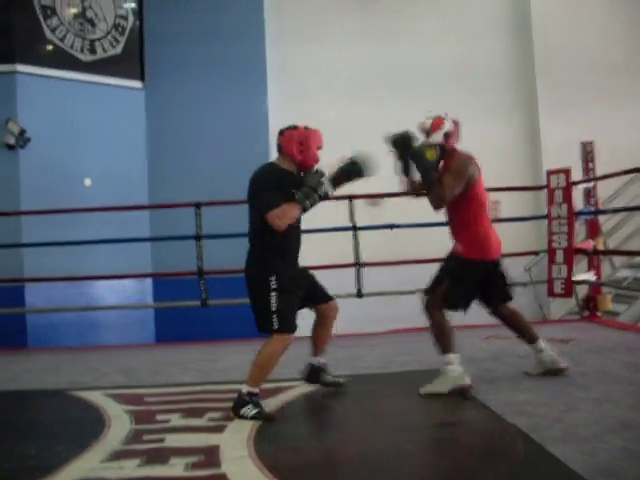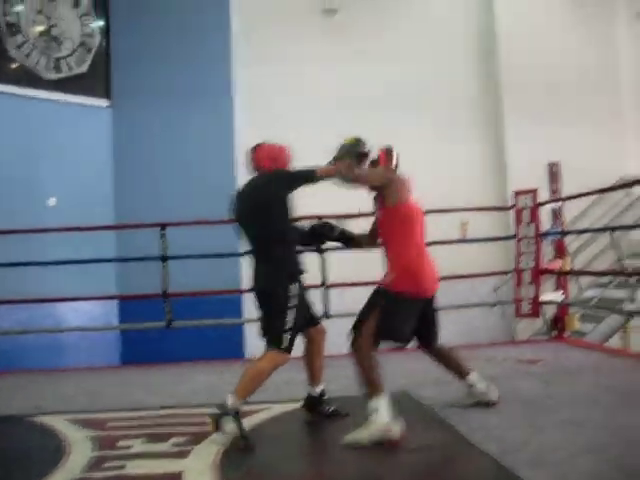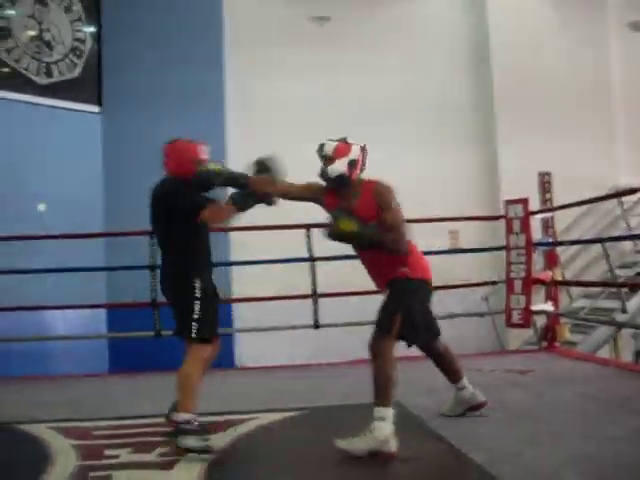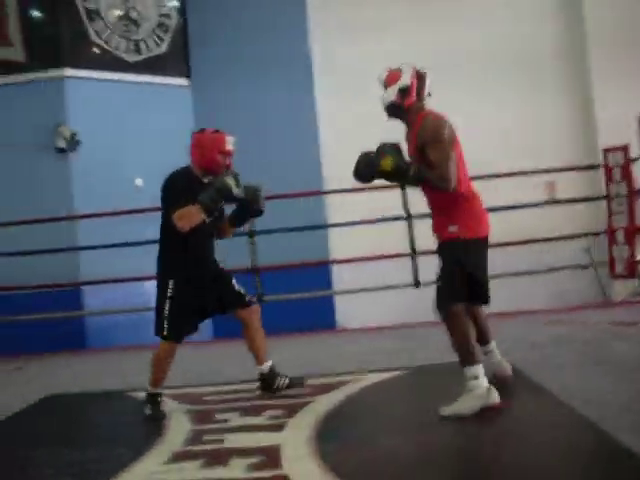
dt=0.4s
person 1, frame 1
left shoulder: (463, 163)
right shoulder: (447, 165)
left elbow: (439, 201)
right elbow: (415, 188)
left wrist: (427, 166)
right wrist: (406, 156)
left hip: (472, 248)
right hip: (487, 246)
left knee: (434, 304)
right knee: (499, 306)
left ankle: (453, 372)
right ankle: (548, 356)
person 1, frame 2
left shoulder: (391, 181)
right shoulder: (400, 195)
left elbow: (344, 173)
right elbow: (370, 240)
left wrist: (348, 162)
right wrist: (337, 234)
left hip: (404, 280)
right hip: (425, 278)
left knee: (362, 341)
right knee: (428, 342)
left ankle: (381, 420)
right ankle: (480, 388)
person 1, frame 3
left shoulder: (379, 192)
right shoulder: (326, 193)
left elbow: (398, 241)
right elbow: (281, 189)
left wrist: (357, 232)
left hip: (409, 273)
right hip: (391, 278)
left knee: (381, 343)
right knee: (428, 340)
left ankle: (382, 432)
right ankle: (469, 394)
person 1, frame 4
left shoulder: (434, 125)
right shoulder: (419, 127)
left elbow: (447, 182)
right elbow: (424, 174)
left wrist: (400, 168)
right wrist: (396, 170)
left hip: (463, 223)
right hip: (461, 222)
left knee: (453, 303)
right knee: (463, 297)
left ankle: (479, 389)
right ankle: (493, 361)
person 2, frame 1
left shoulder: (295, 175)
right shoulder: (265, 178)
left elbow: (320, 189)
right elbow: (279, 221)
left wrist: (344, 174)
right wrist: (307, 194)
left hip: (289, 266)
right hip: (267, 270)
left knee: (328, 307)
right knee: (283, 335)
left ankle: (315, 368)
right ankle: (245, 398)
person 2, frame 2
left shoulder: (244, 198)
right shoulder: (272, 181)
right elbow: (322, 173)
left wrist: (307, 235)
right wrist: (346, 157)
left hip: (270, 276)
right hip: (282, 279)
left knee: (316, 333)
right knee: (279, 352)
left ankle: (316, 399)
right ankle: (229, 410)
person 2, frame 3
left shoulder: (183, 191)
right shoulder: (172, 188)
right elbow: (213, 217)
left wrist: (246, 189)
right wrist: (247, 195)
left hip: (195, 279)
right hip: (187, 280)
left knee: (209, 346)
right knee: (200, 349)
left ankle: (181, 413)
right ankle: (184, 426)
person 2, frame 4
left shoulder: (214, 183)
right shoulder: (178, 182)
left elbow: (220, 231)
right elbow: (183, 223)
left wrist: (238, 216)
right wrist: (215, 195)
left hip: (207, 269)
right hip: (176, 275)
left knee: (251, 312)
right knee: (171, 342)
left ankle: (269, 376)
right ankle: (154, 395)
